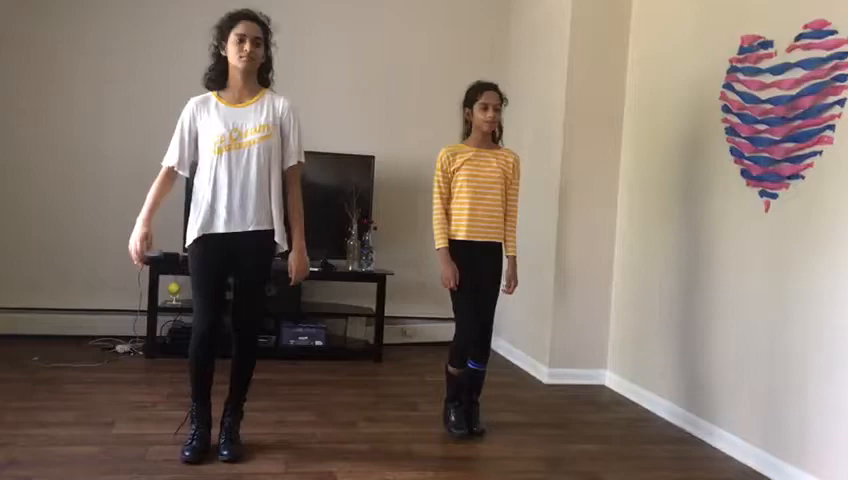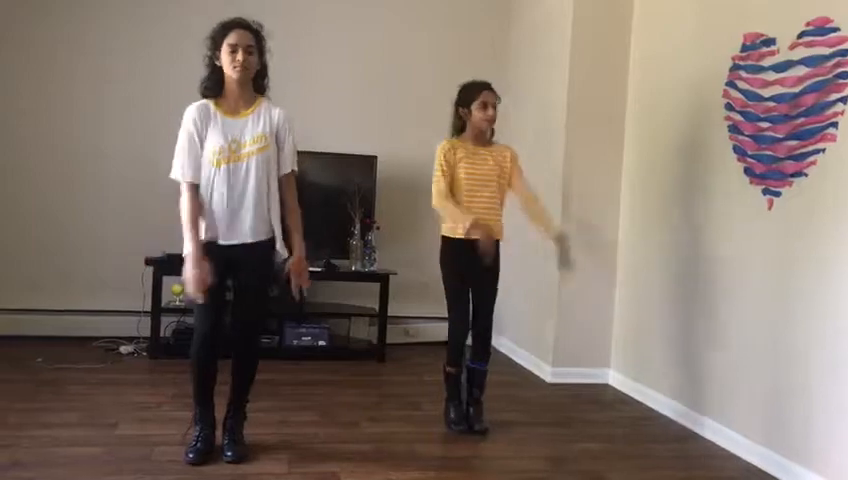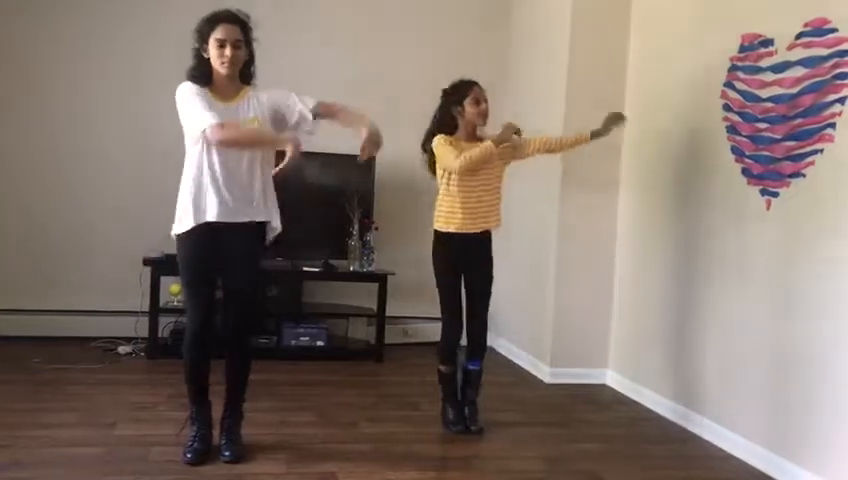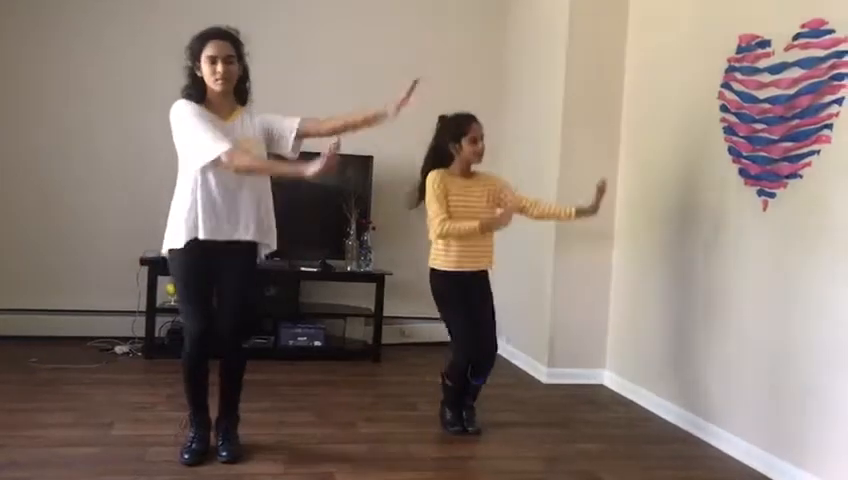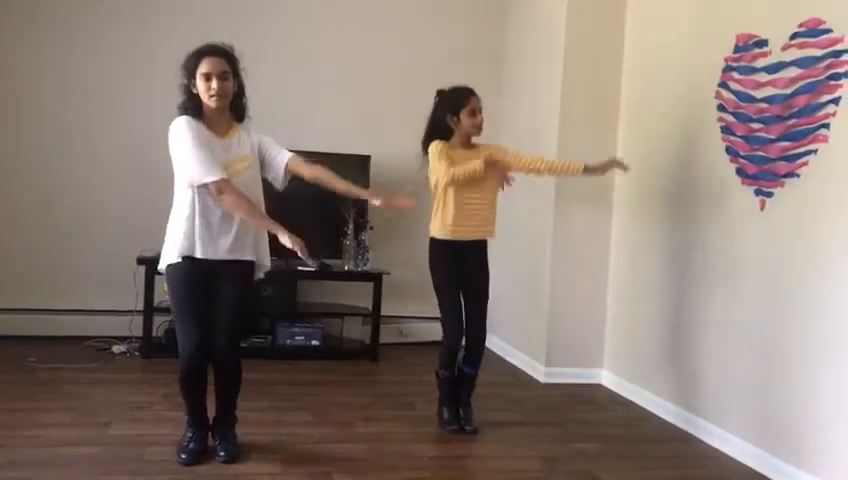
dt=0.3s
person 1, frame 1
left shoulder: (279, 108)
right shoulder: (199, 108)
left elbow: (291, 180)
right elbow: (171, 170)
left wrist: (298, 243)
right wrist: (142, 225)
left hip: (258, 234)
right hip: (209, 232)
left knee: (246, 330)
right knee: (205, 328)
left ankle: (231, 425)
right ankle: (199, 425)
person 1, frame 2
left shoulder: (275, 116)
right shoulder: (198, 114)
left elbow: (286, 185)
right elbow: (189, 189)
left wrist: (298, 249)
right wrist: (192, 254)
left hip: (258, 242)
right hip: (211, 241)
left knee: (247, 335)
right knee: (206, 332)
left ankle: (234, 426)
right ankle: (203, 426)
person 1, frame 3
left shoulder: (266, 100)
right shoulder: (189, 94)
left elbow: (323, 107)
right elbow: (220, 134)
left wrist: (366, 125)
right wrist: (282, 137)
left hip: (246, 224)
right hip: (198, 224)
left knee: (239, 326)
right knee: (199, 325)
left ankle: (231, 425)
right ankle: (199, 425)
person 1, frame 4
left shoulder: (258, 121)
right shoulder: (185, 112)
left elbow: (319, 127)
right elbow: (235, 161)
left wrist: (384, 114)
right wrist: (304, 170)
left hip: (239, 242)
right hip: (192, 239)
left knee: (231, 335)
right knee: (198, 334)
left ankle: (227, 426)
right ankle: (199, 426)
person 1, frame 5
left shoulder: (253, 138)
right shoulder: (184, 129)
left elbow: (305, 169)
right elbow: (222, 191)
left wrist: (368, 196)
right wrist: (281, 232)
left hip: (238, 256)
right hip: (188, 255)
left knee: (225, 346)
right knee: (194, 347)
left ankle: (224, 426)
right ankle: (196, 427)
person 2, frame 1
left shoulder: (509, 160)
right shoulder: (450, 155)
left elbow: (510, 214)
right elbow: (439, 210)
left wrist: (512, 259)
right wrist: (444, 257)
left hip: (492, 252)
right hip: (459, 250)
left knee: (484, 331)
right knee: (467, 328)
left ankle: (472, 405)
right ankle: (453, 404)
person 2, frame 2
left shoulder: (505, 154)
right shoulder: (448, 149)
left elbow: (527, 197)
right elbow: (440, 200)
left wrist: (554, 233)
right wrist: (471, 226)
left hip: (491, 247)
right hip: (456, 247)
left knee: (483, 328)
right knee: (459, 326)
left ankle: (475, 403)
right ankle: (453, 403)
person 2, frame 3
left shoulder: (503, 145)
right shoulder: (442, 142)
left elbow: (547, 145)
right elbow: (461, 164)
left wrist: (596, 133)
right wrist: (495, 142)
left hip: (480, 242)
right hip: (449, 241)
left knee: (478, 326)
right knee: (452, 324)
left ankle: (469, 403)
right ankle: (450, 404)
person 2, frame 4
left shoulder: (490, 183)
right shoulder: (437, 179)
left elbow: (534, 208)
right elbow: (441, 228)
left wrist: (583, 211)
right wrist: (487, 224)
left hip: (477, 277)
right hip: (446, 275)
left knee: (487, 351)
right knee: (465, 349)
left ankle: (467, 406)
right ankle: (449, 405)
person 2, frame 5
left shoulder: (494, 155)
right shoulder: (438, 149)
left elbow: (538, 164)
right elbow: (444, 178)
left wrist: (590, 168)
right wrist: (485, 165)
left hip: (476, 249)
right hip: (445, 248)
left knee: (477, 332)
right knee: (454, 331)
left ankle: (464, 402)
right ankle: (446, 403)
